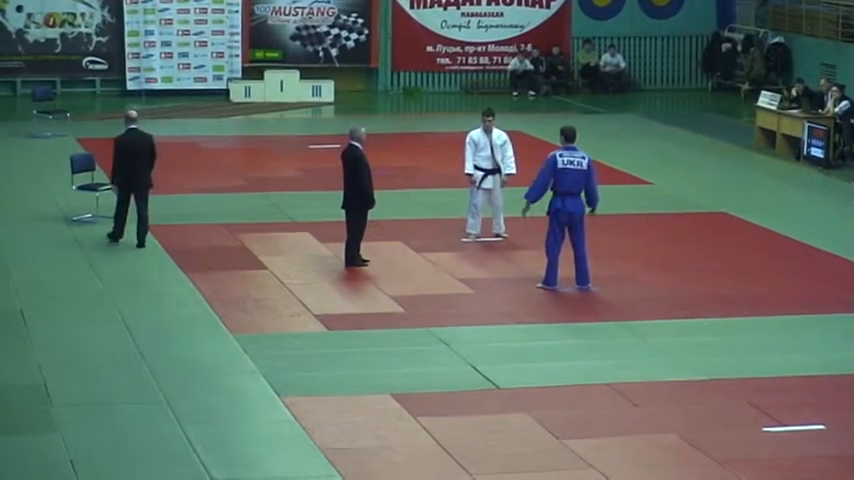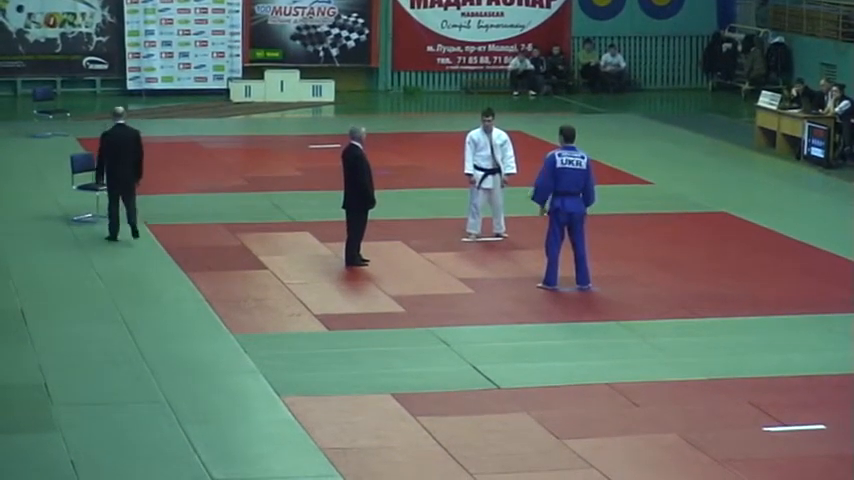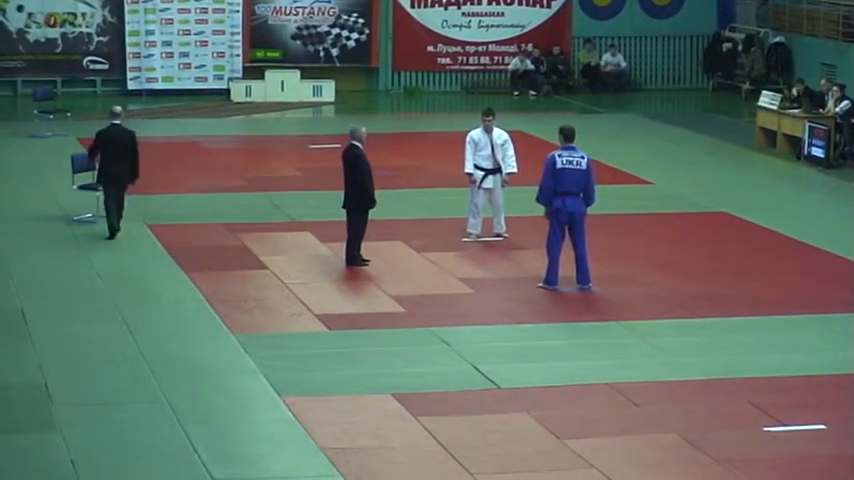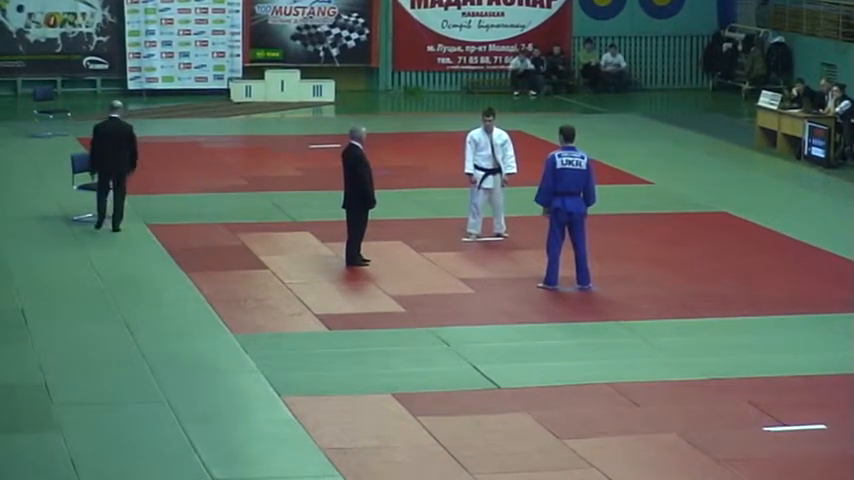
dt=0.3s
person 1, frame 1
left shoulder: (555, 157)
right shoulder: (585, 158)
left elbow: (542, 181)
right elbow: (591, 185)
left wrist: (529, 201)
right wrist: (593, 204)
left hip: (559, 204)
right hip: (577, 205)
left knee: (554, 244)
right knee: (579, 245)
left ankle: (550, 282)
right ankle: (584, 282)
person 1, frame 2
left shoulder: (554, 156)
right shoulder: (585, 158)
left elbow: (544, 183)
right elbow: (589, 186)
left wrist: (542, 203)
right wrist: (585, 205)
left hip: (559, 204)
right hip: (577, 205)
left knee: (554, 244)
right knee: (579, 244)
left ankle: (550, 281)
right ankle: (584, 282)
person 1, frame 3
left shoulder: (554, 157)
right shoulder: (584, 158)
left elbow: (547, 184)
right elbow: (589, 186)
left wrist: (547, 205)
right wrist: (586, 205)
left hip: (559, 204)
right hip: (577, 205)
left knee: (554, 244)
right knee: (579, 244)
left ankle: (551, 281)
right ankle: (584, 281)
person 1, frame 4
left shoulder: (554, 157)
right shoulder: (584, 158)
left elbow: (547, 184)
right elbow: (589, 185)
left wrist: (544, 205)
right wrist: (587, 205)
left hip: (559, 204)
right hip: (577, 204)
left knee: (554, 244)
right knee: (580, 244)
left ankle: (551, 281)
right ankle: (584, 281)
person 2, frame 1
left shoulder: (348, 151)
right shoulder: (357, 155)
right elbow: (362, 180)
right wrist: (370, 198)
left hip: (351, 196)
right hip: (358, 198)
left knee: (355, 228)
right knee: (356, 229)
left ankle: (354, 255)
right ankle: (351, 258)
person 2, frame 2
left shoulder: (348, 151)
right shoulder: (358, 154)
right elbow: (363, 179)
right wrist: (370, 198)
left hip: (352, 196)
right hip: (359, 198)
left knee: (355, 228)
right knee: (356, 229)
left ankle: (354, 255)
right ankle: (352, 258)
person 2, frame 3
left shoulder: (348, 150)
right shoulder: (358, 154)
right elbow: (363, 179)
right wrist: (370, 198)
left hip: (352, 196)
right hip: (359, 198)
left knee: (356, 228)
right knee: (357, 228)
left ankle: (354, 255)
right ankle: (352, 258)
person 2, frame 4
left shoulder: (348, 151)
right shoulder: (358, 154)
right elbow: (363, 179)
right wrist: (370, 198)
left hip: (352, 196)
right hip: (359, 198)
left knee: (356, 228)
right knee: (357, 228)
left ankle: (355, 255)
right ankle: (352, 258)
person 3, frame 1
left shoulder: (120, 140)
right shoulder: (148, 138)
left elbow: (117, 163)
right elbow: (152, 159)
left wrist: (115, 182)
left hip: (126, 180)
right hip: (143, 180)
left knee: (122, 207)
right knee: (143, 209)
left ankle: (117, 234)
right ankle: (142, 239)
person 3, frame 2
left shoulder: (107, 135)
right shoulder: (135, 133)
left elbow: (102, 158)
right elbow: (140, 156)
left wrist: (99, 177)
right wrist: (138, 174)
left hip: (113, 176)
right hip: (130, 175)
left knee: (113, 204)
right knee: (130, 202)
left ankle: (114, 233)
right ankle: (133, 225)
person 3, frame 3
left shoulder: (102, 133)
right shoulder: (130, 134)
left elbow: (93, 151)
right elbow: (134, 156)
left wrist: (92, 156)
right wrist: (134, 175)
left hip: (107, 174)
right hip: (124, 174)
left knee: (109, 201)
right knee: (119, 199)
left ankle: (113, 229)
right ankle: (115, 225)
person 3, frame 4
left shoulder: (99, 127)
right shoulder: (127, 128)
left elbow: (94, 149)
right elbow: (133, 149)
left wrist: (93, 167)
right wrist: (132, 165)
left hip: (104, 167)
right hip: (121, 167)
left knee: (102, 193)
right knee: (119, 196)
left ankle: (100, 220)
right ankle: (116, 224)
person 4, frame 1
left shoulder: (502, 136)
right shoulder: (473, 136)
left elbow: (508, 156)
right elbow: (469, 156)
left wrist: (506, 174)
right wrist: (470, 174)
left hip: (496, 175)
right hip: (479, 174)
left knee: (497, 204)
right knee: (475, 204)
left ankle: (499, 230)
right ankle: (473, 231)
person 4, frame 2
left shoulder: (502, 136)
right shoulder: (473, 136)
left elbow: (508, 155)
right elbow: (469, 156)
left wrist: (506, 174)
right wrist: (470, 175)
left hip: (496, 175)
right hip: (479, 174)
left knee: (498, 204)
right knee: (476, 204)
left ankle: (499, 230)
right ankle: (473, 231)
person 4, frame 3
left shoulder: (502, 135)
right shoulder: (473, 135)
left elbow: (509, 155)
right elbow: (469, 155)
left wrist: (507, 173)
right wrist: (470, 174)
left hip: (497, 174)
right hip: (480, 174)
left knee: (498, 204)
right knee: (476, 204)
left ankle: (499, 230)
right ankle: (473, 231)
person 4, frame 4
left shoulder: (502, 135)
right shoulder: (474, 135)
left elbow: (509, 155)
right elbow: (469, 156)
left wrist: (507, 173)
right wrist: (471, 174)
left hip: (497, 174)
right hip: (480, 174)
left knee: (498, 204)
right knee: (476, 204)
left ankle: (499, 230)
right ankle: (473, 231)
